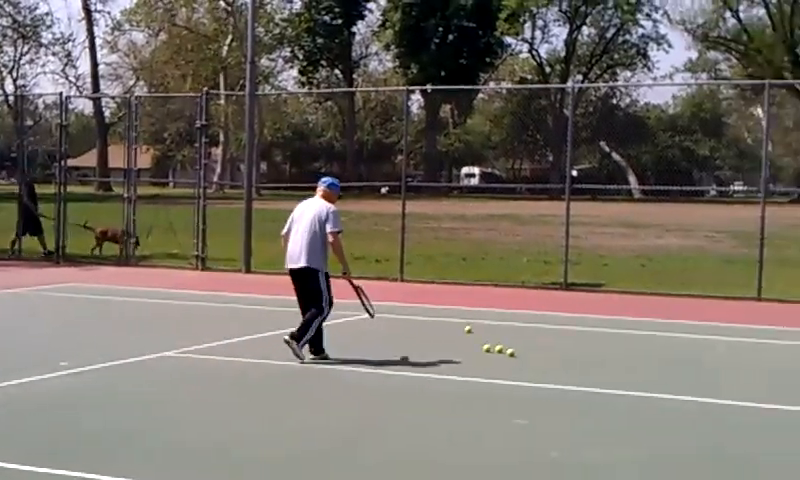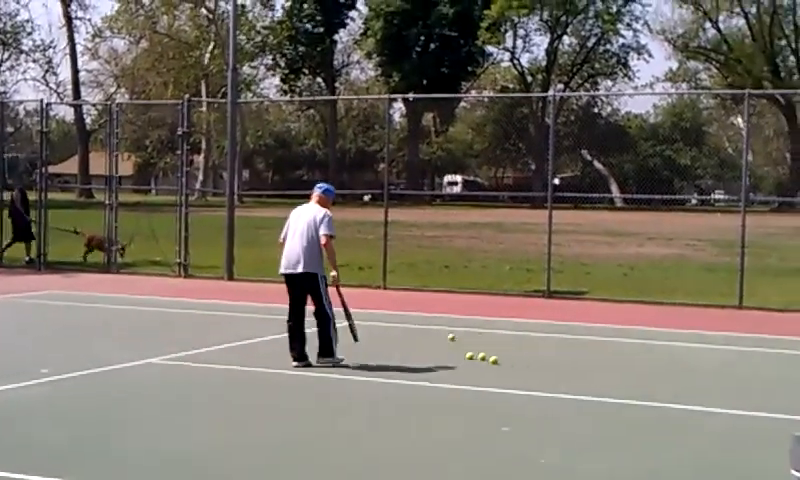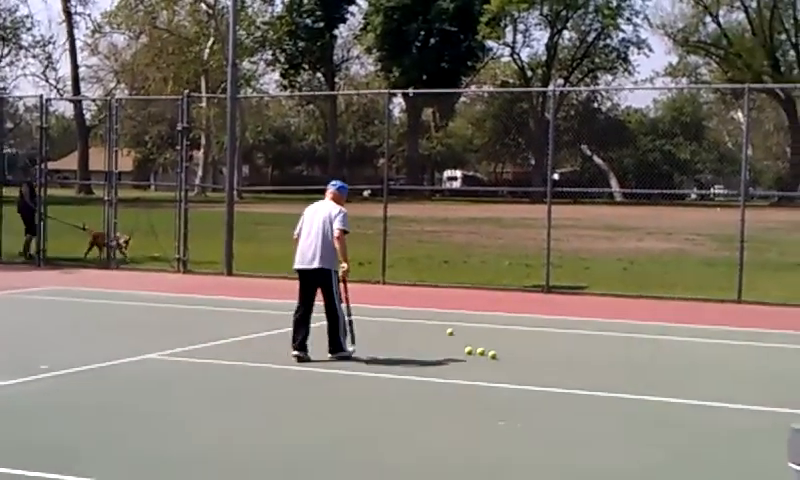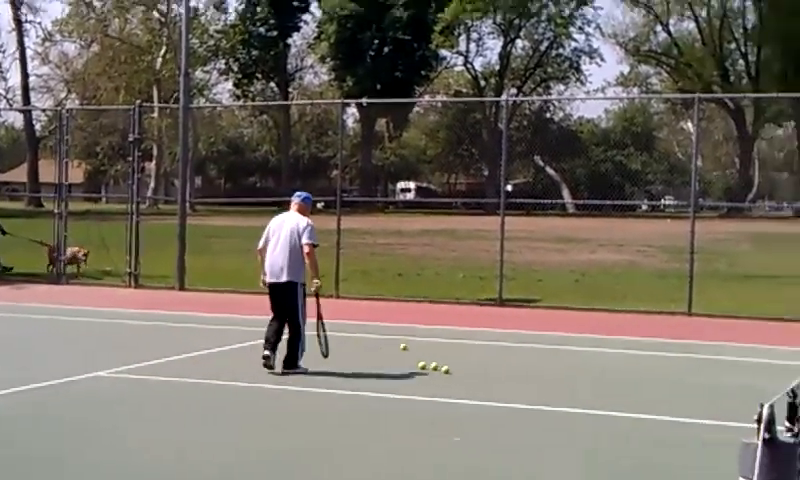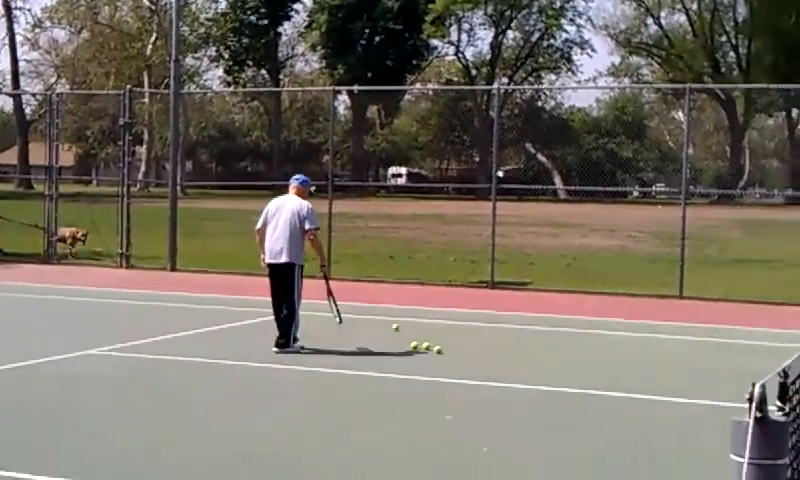
dt=0.2s
person 1, frame 1
left shoulder: (301, 206)
right shoulder: (329, 209)
left elbow: (285, 234)
right elbow: (333, 240)
right wrist: (345, 265)
left hip: (294, 264)
right hip: (313, 264)
left knee: (310, 306)
right knee: (322, 305)
left ankle: (316, 349)
right ankle: (296, 338)
person 1, frame 2
left shoulder: (296, 211)
right shoulder: (324, 214)
left elbow: (283, 240)
right elbow: (325, 242)
right wrist: (334, 269)
left hip: (289, 268)
right hip: (311, 269)
left knee: (295, 313)
right knee: (324, 311)
left ankle: (298, 356)
right ankle: (327, 353)
person 1, frame 3
left shoulder: (310, 208)
right shoulder: (338, 210)
left elbow: (297, 236)
right elbow: (338, 236)
right wrist: (344, 261)
left hip: (303, 263)
right hip: (324, 265)
left knee: (304, 307)
right knee: (333, 306)
left ankle: (299, 347)
right ankle: (337, 348)
person 1, frame 4
left shoulder: (275, 220)
right shoulder: (305, 223)
left elbow: (261, 249)
right elbow: (308, 251)
left wrist: (264, 273)
right wrist: (315, 277)
left hip: (272, 277)
right hip: (293, 278)
left knee: (278, 317)
right knee: (296, 320)
left ankle: (269, 349)
right ankle: (291, 363)
person 1, frame 5
left shoulder: (274, 203)
right shoulder: (305, 206)
left elbow: (259, 229)
right elbow: (312, 236)
left wrist: (263, 252)
right wrist: (322, 260)
left hip: (272, 258)
right hip: (291, 259)
left knee: (278, 299)
right knee: (291, 301)
left ankle: (287, 336)
right ankle: (284, 342)
